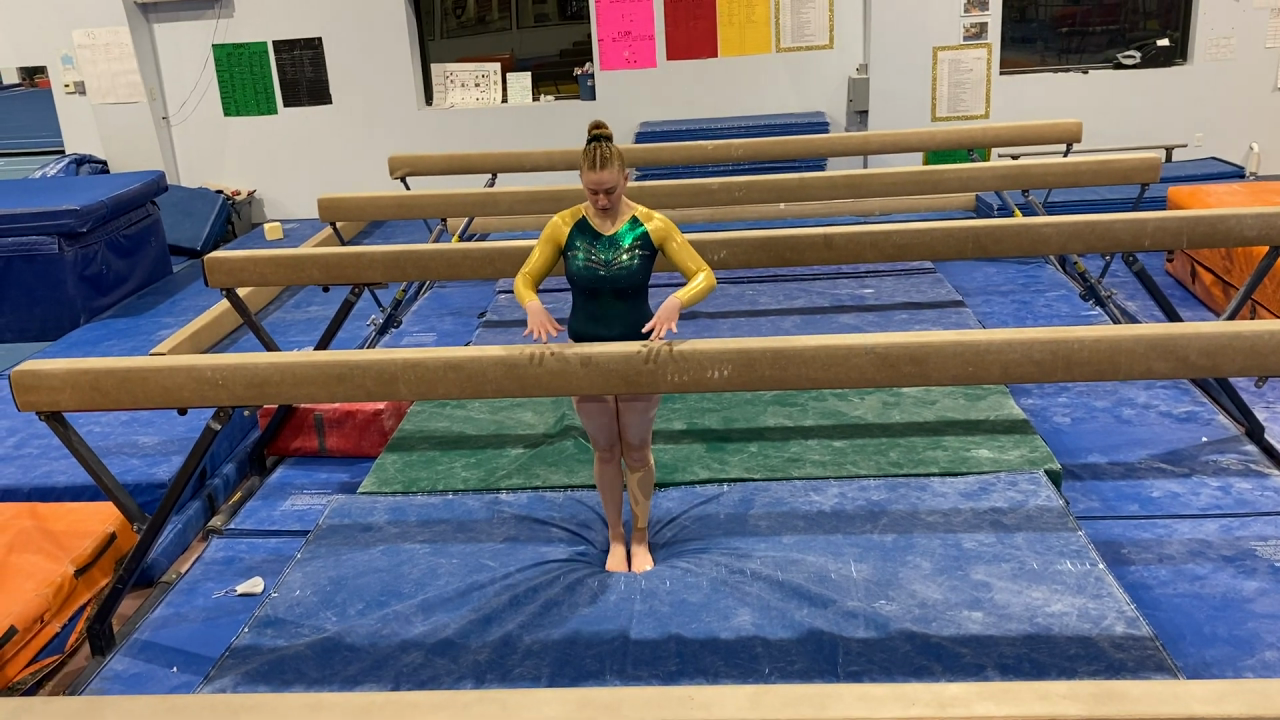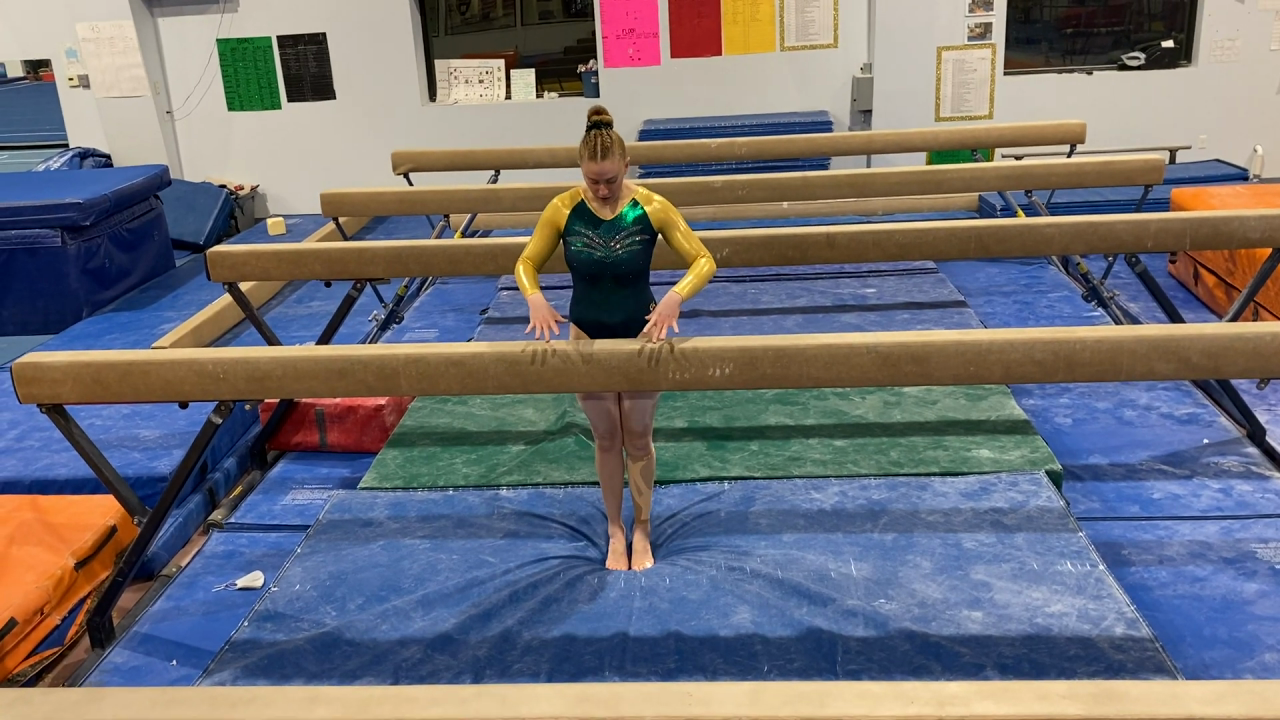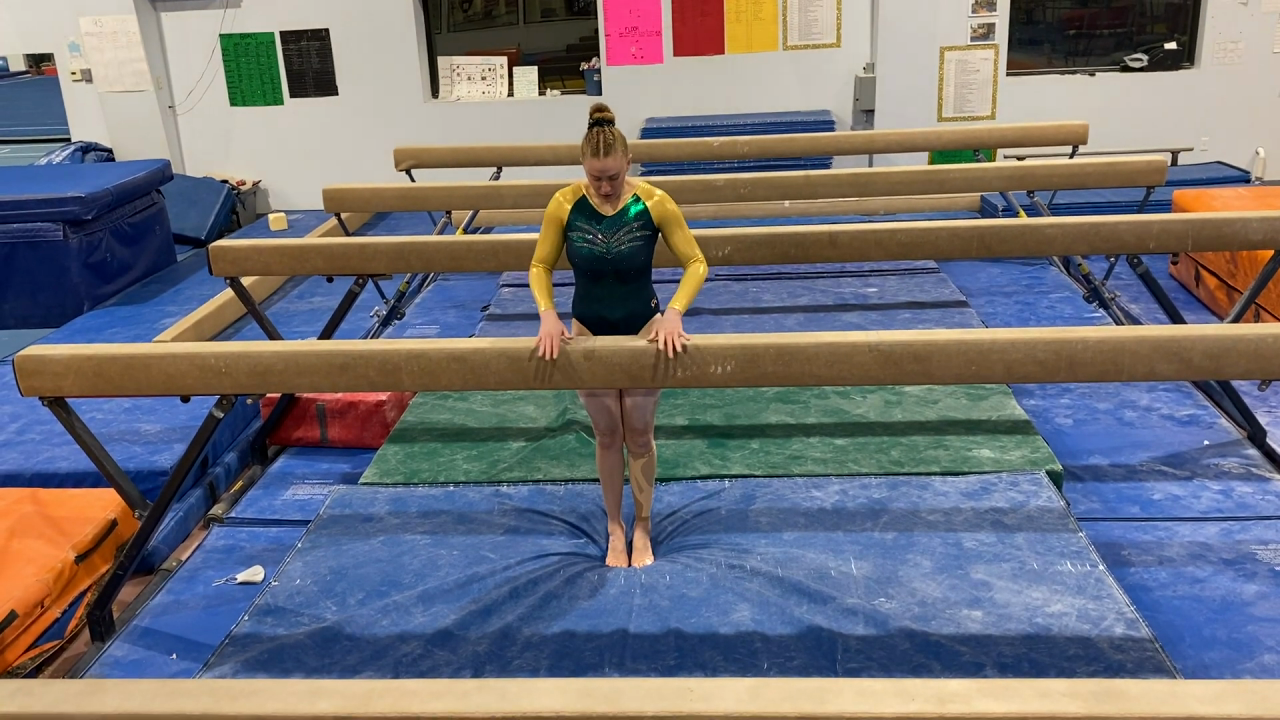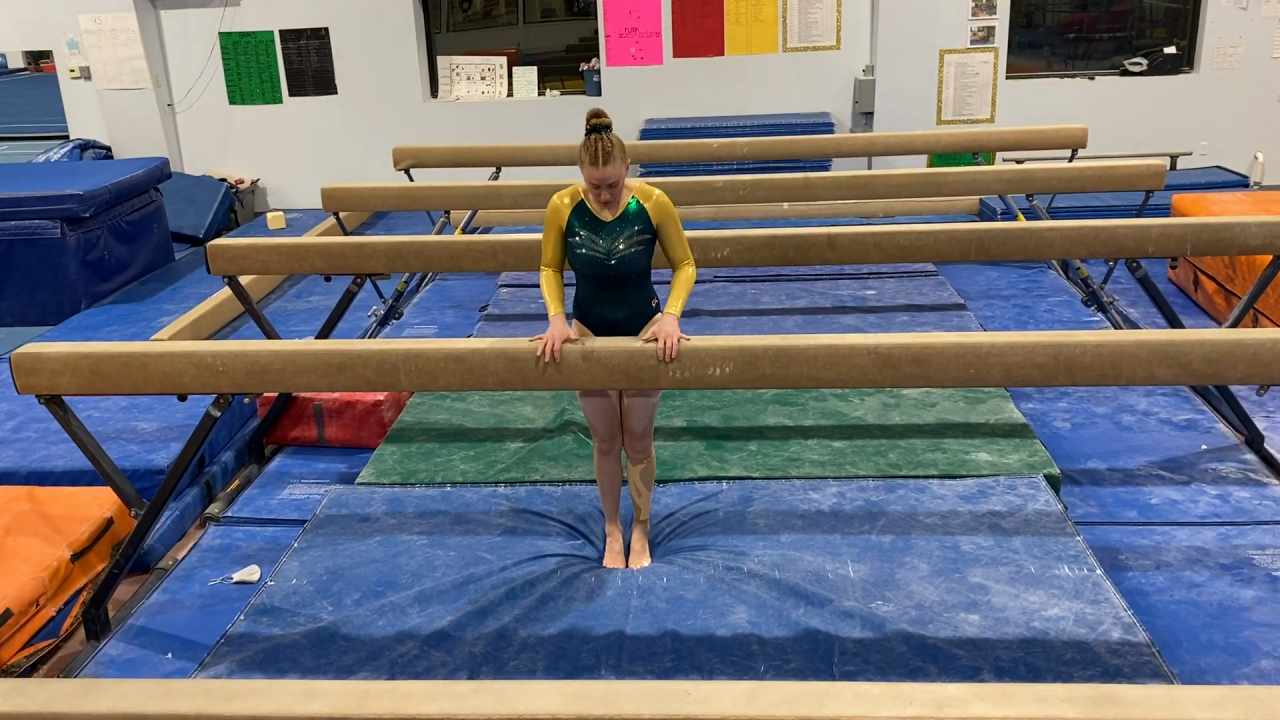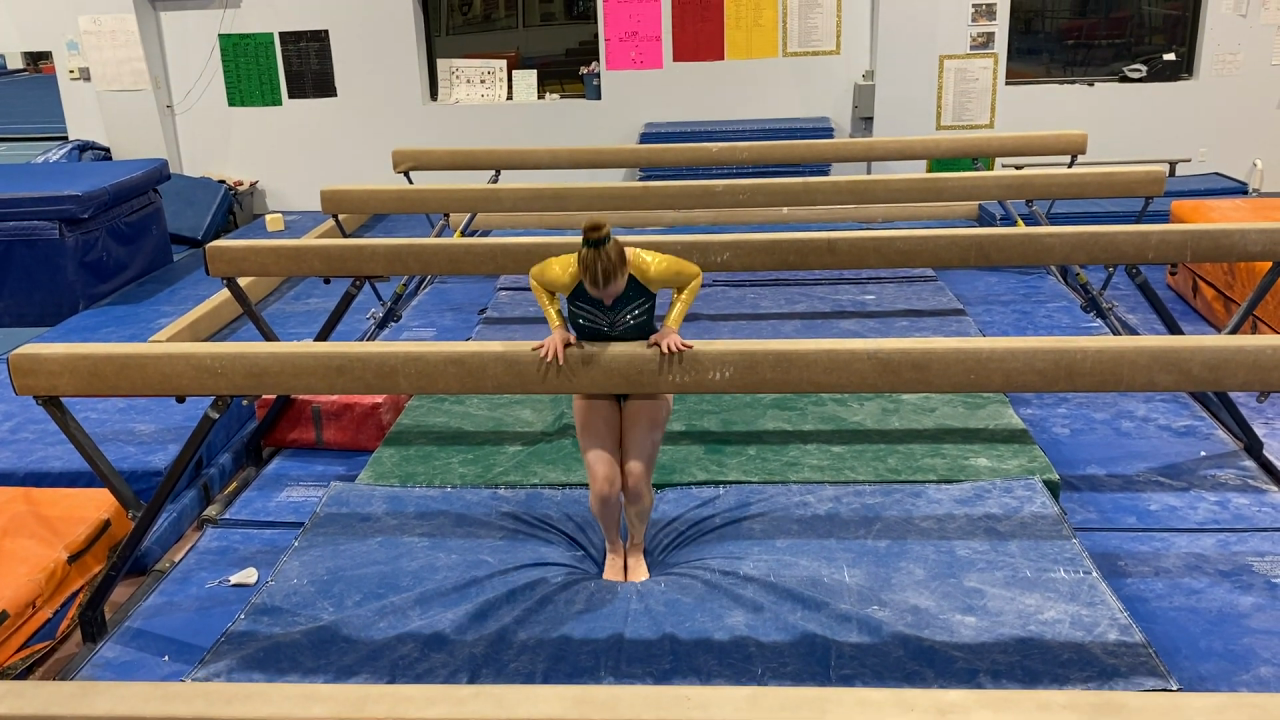
dt=0.4s
person 1, frame 1
left shoulder: (652, 225)
right shoulder: (563, 226)
left elbow: (704, 276)
right elbow: (525, 278)
left wrist: (675, 301)
right wrist: (533, 305)
left knee: (637, 451)
right knee: (605, 451)
left ankle: (640, 536)
right ankle: (615, 537)
person 1, frame 2
left shoulder: (652, 208)
right shoulder: (562, 209)
left elbow: (704, 261)
right elbow: (526, 262)
left wrist: (675, 297)
right wrist: (535, 298)
left hip: (641, 336)
right hip: (587, 338)
left knee: (638, 439)
right knee: (606, 440)
left ankle: (642, 528)
right ankle: (615, 531)
person 1, frame 3
left shoulder: (655, 203)
right shoulder: (564, 205)
left elbow: (696, 263)
right elbow: (540, 266)
left wrist: (674, 314)
right wrist: (547, 315)
left hip: (643, 330)
right hip: (588, 333)
left knee: (639, 436)
right knee: (607, 435)
left ankle: (642, 525)
right ankle: (614, 528)
person 1, frame 4
left shoulder: (654, 204)
right shoulder: (561, 208)
left elbow: (684, 266)
right elbow: (550, 270)
left wrist: (670, 316)
right wrist: (556, 318)
left hip: (644, 334)
right hip: (589, 336)
left knee: (638, 440)
right knee: (604, 442)
left ankle: (641, 528)
right ankle: (613, 530)
person 1, frame 5
left shoulder: (651, 269)
right shoulder: (561, 276)
left elbow: (693, 278)
right elbow: (536, 280)
left wrist: (670, 328)
right wrist: (558, 328)
left knee: (637, 477)
right knee: (604, 491)
left ankle: (636, 547)
right ankle: (613, 545)
